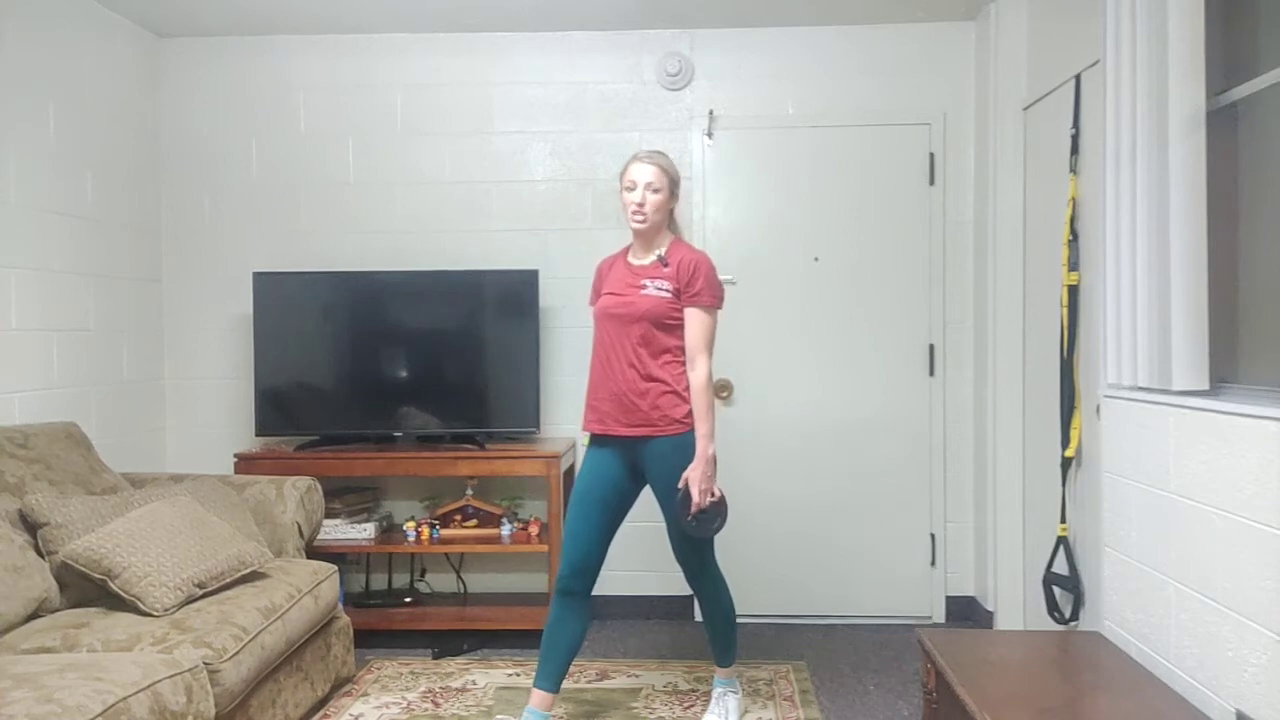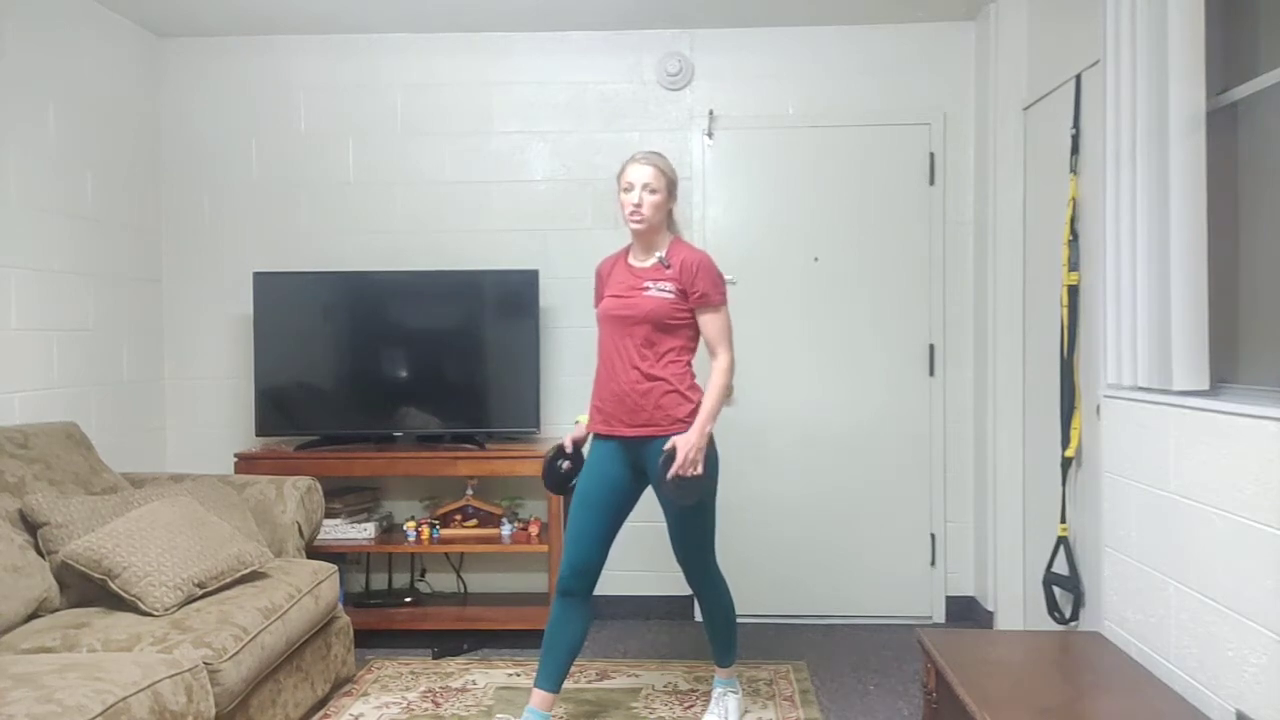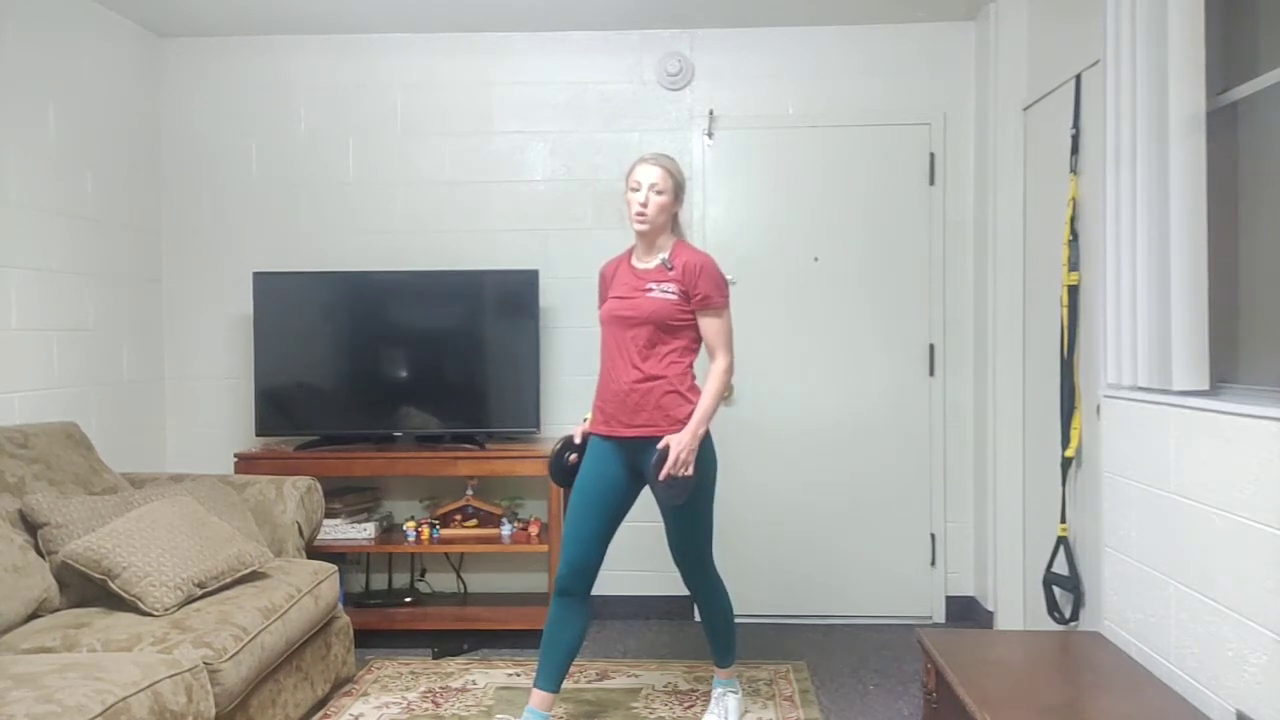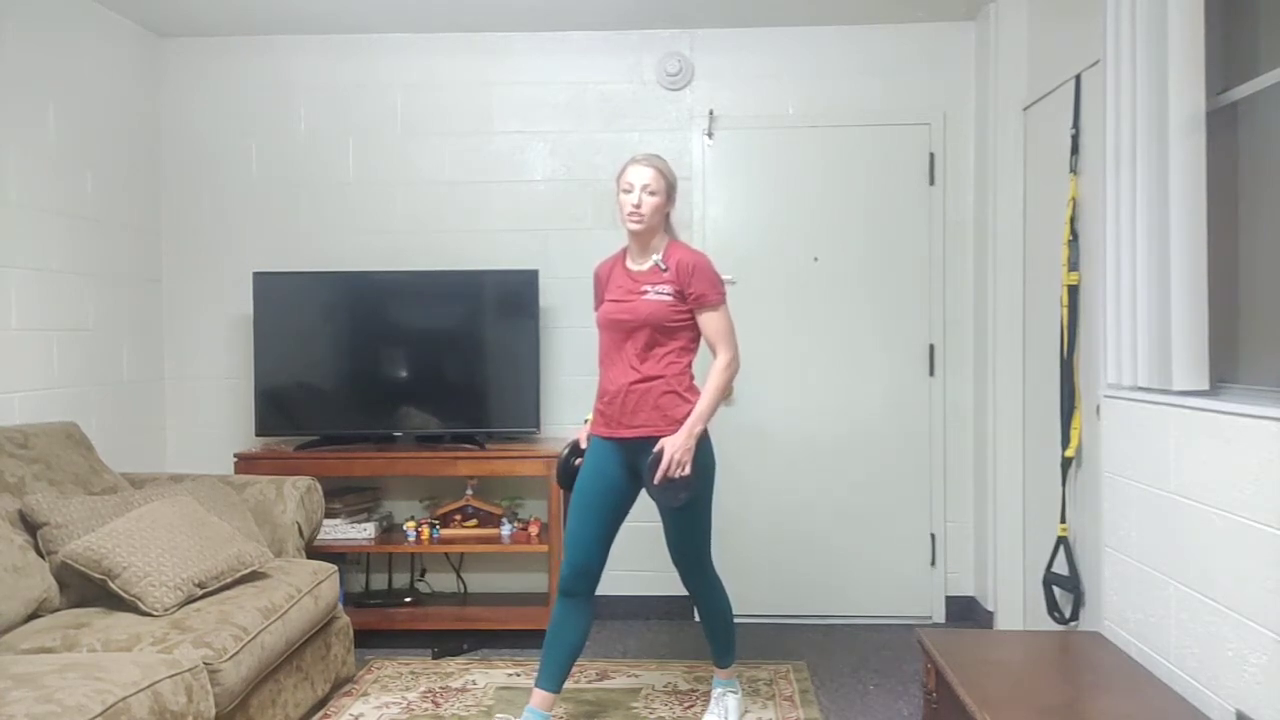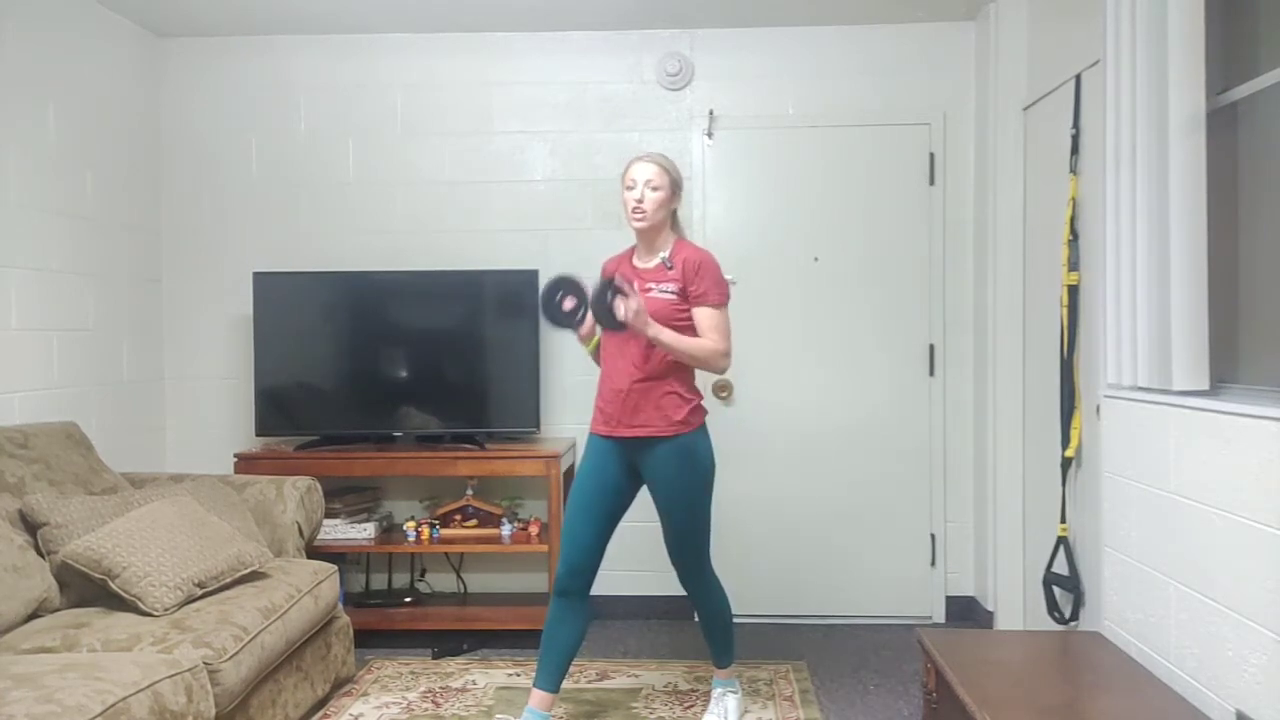
dt=1s
person 1, frame 1
left shoulder: (692, 265)
right shoulder: (608, 269)
left elbow: (698, 364)
left wrist: (704, 454)
left hip: (671, 438)
right hip: (610, 440)
left knee: (698, 565)
right knee: (573, 574)
person 1, frame 2
left shoulder: (694, 265)
right shoulder: (607, 270)
left elbow: (723, 358)
left wrist: (699, 430)
right wrist: (587, 421)
left hip: (672, 438)
right hip: (613, 440)
left knee: (698, 566)
right knee: (574, 574)
person 1, frame 3
left shoulder: (697, 268)
right shoulder: (612, 272)
left elbow: (722, 361)
left wrist: (693, 432)
right wrist: (591, 419)
left hip: (671, 440)
right hip: (612, 440)
left knee: (695, 568)
right knee: (572, 574)
person 1, frame 4
left shoulder: (691, 266)
right shoulder: (606, 273)
left elbow: (726, 358)
left wrist: (689, 432)
right wrist: (592, 422)
left hip: (671, 440)
right hip: (611, 441)
left knee: (694, 569)
right knee: (575, 576)
person 1, frame 5
left shoulder: (697, 264)
right shoulder: (615, 268)
left elbow: (717, 355)
left wrist: (647, 325)
right wrist: (583, 327)
left hip: (674, 439)
right hip: (610, 437)
left knee: (692, 569)
right knee: (570, 574)
